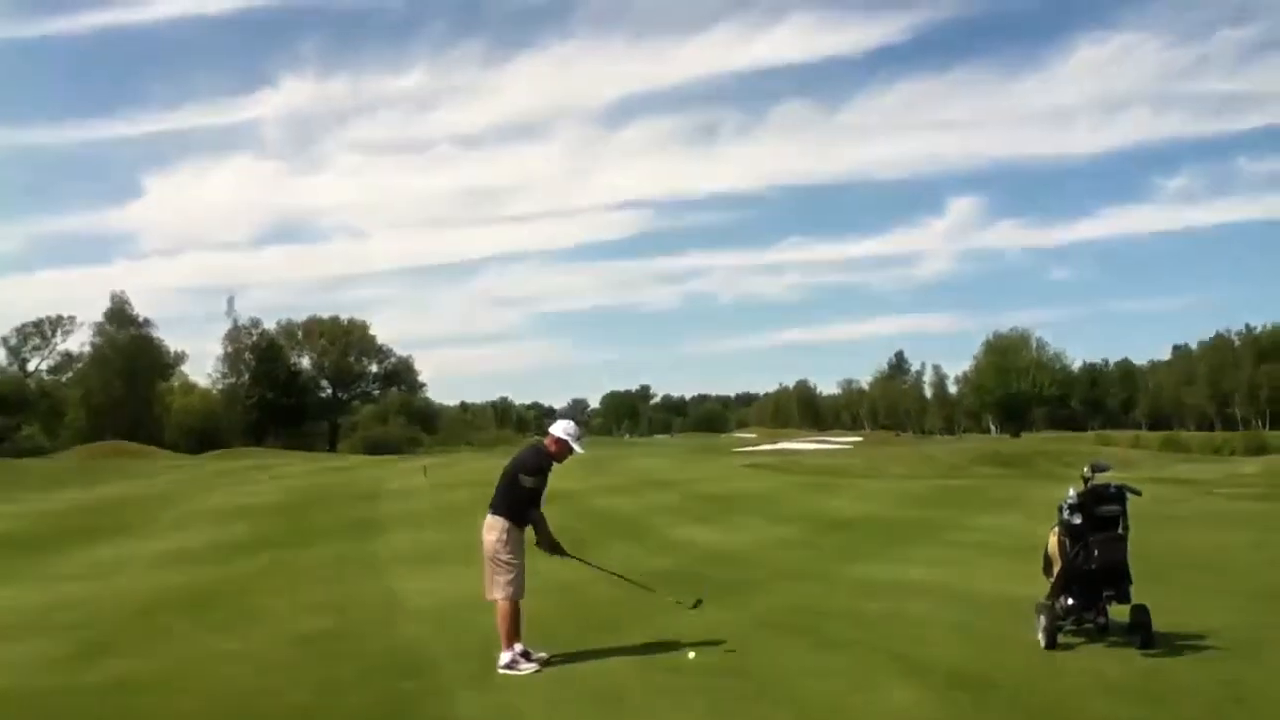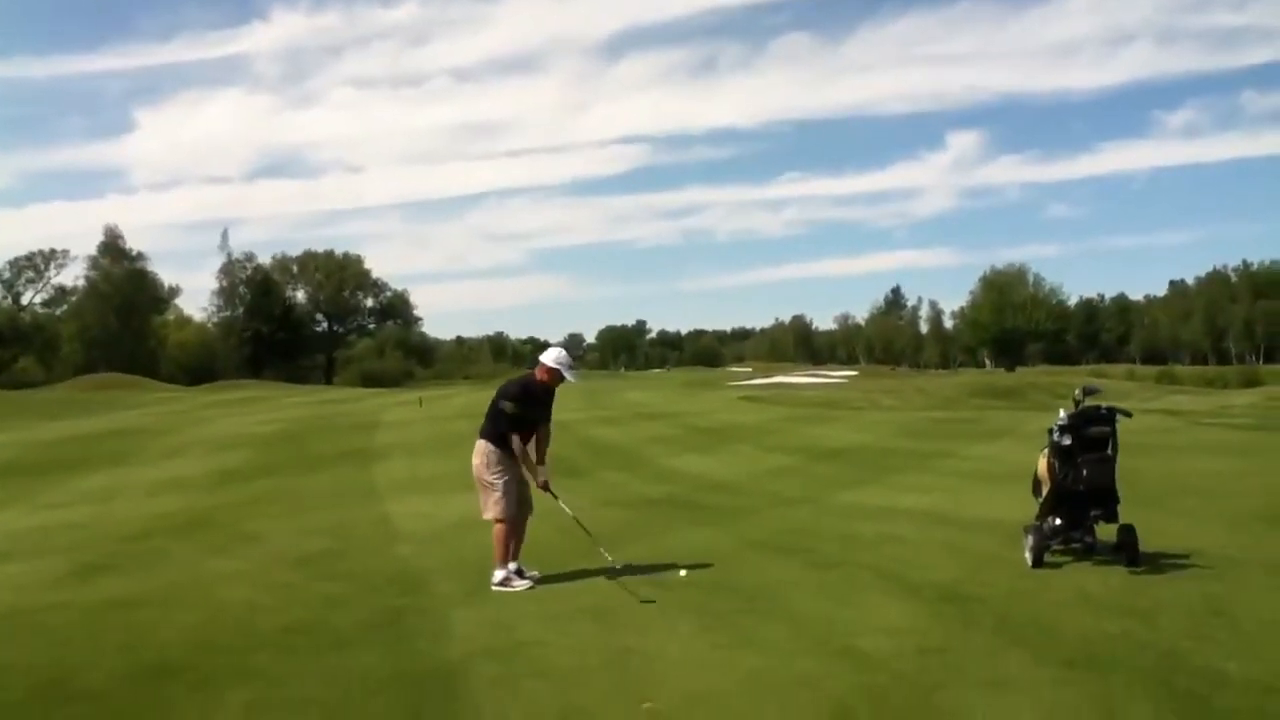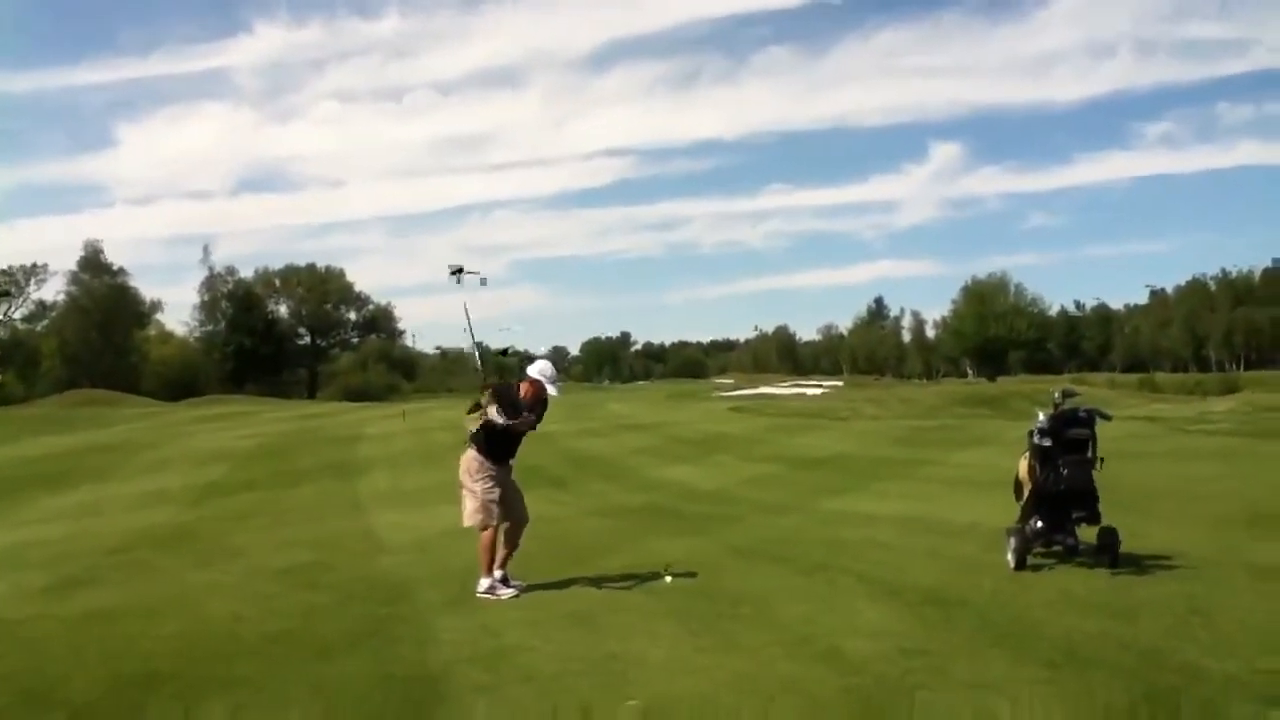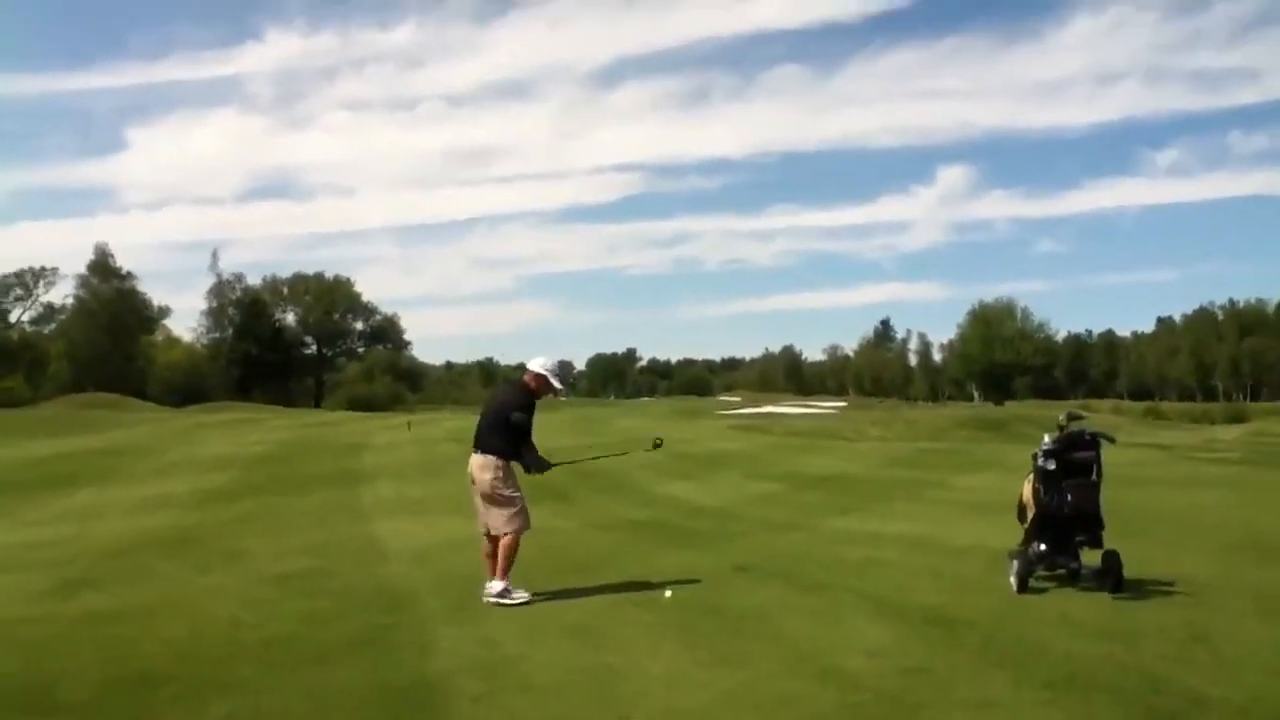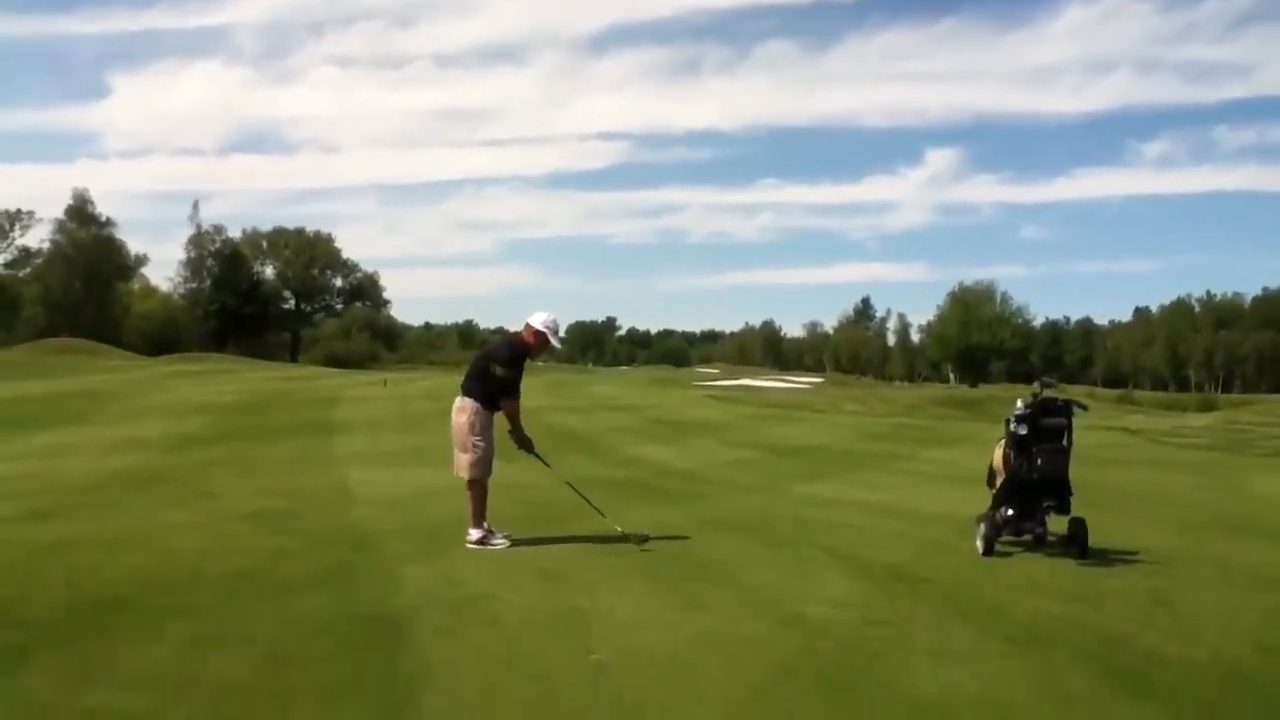
dt=1s
person 1, frame 1
left shoulder: (537, 457)
right shoulder: (534, 462)
left elbow: (531, 507)
right elbow: (532, 508)
left wrist: (545, 538)
right wrist: (547, 539)
left hip: (508, 527)
right hip: (503, 528)
left knee: (512, 591)
right knee: (507, 592)
left ankle: (517, 647)
right ankle: (507, 657)
person 1, frame 2
left shoulder: (546, 392)
right shoulder: (515, 390)
left elbow: (542, 428)
right elbow: (513, 435)
left wrist: (542, 465)
right wrist: (534, 471)
left hip: (510, 455)
right hip: (492, 453)
left knee: (521, 511)
right knee: (504, 514)
left ankle: (513, 565)
right ankle: (500, 574)
person 1, frame 3
left shoulder: (539, 403)
right shoulder: (496, 393)
left elbow: (527, 424)
right elbow: (469, 427)
left wrist: (507, 423)
right wrist: (485, 415)
left hip: (501, 464)
right hip: (478, 461)
left knee: (518, 520)
right knee: (489, 521)
left ankle: (499, 573)
right ankle: (486, 582)
person 1, frame 4
left shoulder: (507, 391)
right shoulder: (522, 399)
right elbow: (523, 441)
left wrist: (528, 461)
right wrist: (537, 462)
left hip: (481, 461)
right hip: (495, 465)
left knee: (492, 529)
right knee: (512, 526)
left ankle: (492, 584)
right ankle: (500, 585)
person 1, frame 5
left shoulder: (515, 349)
right shoulder: (507, 351)
left elbow: (510, 395)
right elbow: (506, 398)
left wrist: (518, 431)
right wrist: (519, 432)
left hip: (480, 410)
right hip: (472, 409)
left knee: (481, 472)
right knee: (476, 473)
left ankle: (481, 526)
right ankle: (476, 533)
